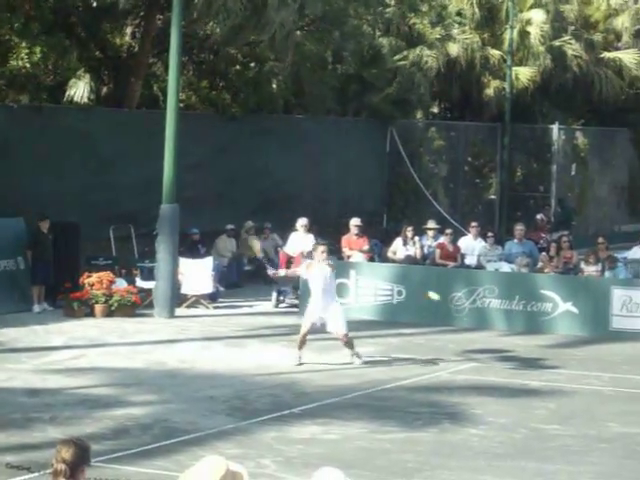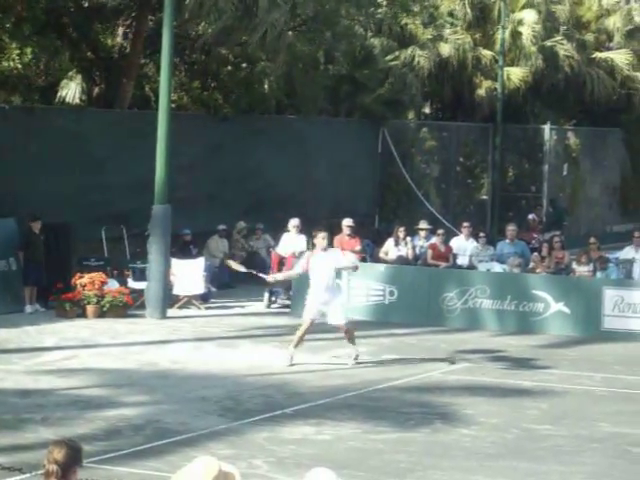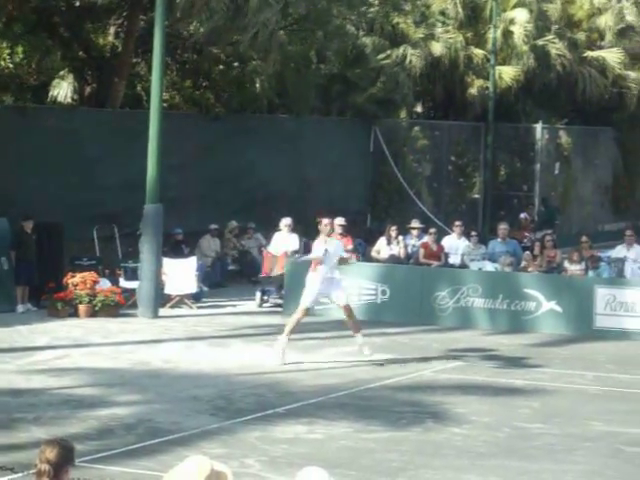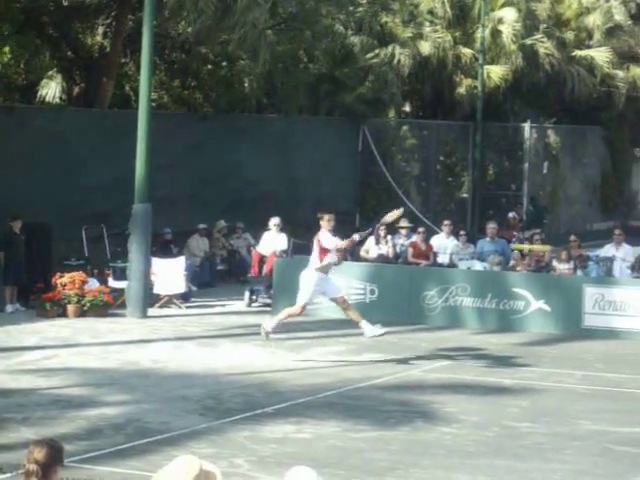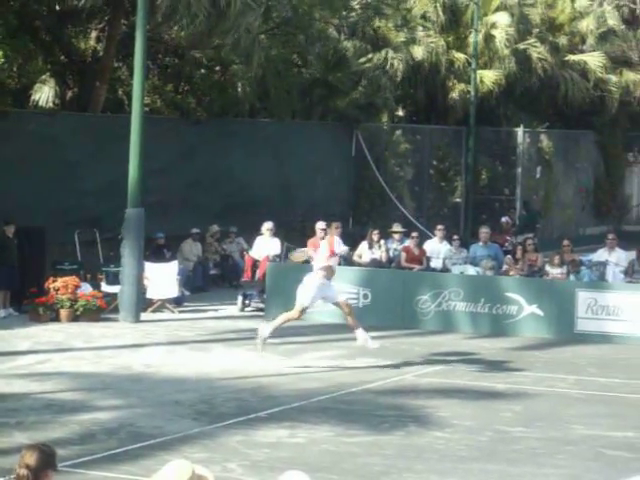
dt=0.1s
person 1, frame 1
left shoulder: (328, 265)
right shoulder: (307, 265)
left elbow: (332, 267)
right elbow: (296, 272)
left wrist: (327, 264)
right wrist: (283, 272)
left hip: (332, 306)
right hip: (315, 305)
left knee: (343, 336)
right knee: (304, 331)
left ankle: (354, 353)
right ankle: (298, 355)
person 1, frame 2
left shoulder: (335, 253)
right shoulder: (308, 257)
left elbow: (354, 265)
right elbow: (294, 273)
right wrist: (277, 277)
left hip: (333, 297)
right hip: (316, 297)
left knee: (345, 328)
right knee: (305, 327)
left ankle: (354, 350)
right ankle: (291, 352)
person 1, frame 3
left shoulder: (337, 243)
right shoulder: (319, 243)
left elbow: (343, 259)
right elbow: (316, 259)
left wrist: (344, 257)
left hip: (332, 280)
right hip: (317, 282)
left knee: (348, 310)
right knee: (302, 312)
left ankle: (359, 340)
right ankle: (283, 340)
person 1, frame 4
left shoulder: (330, 236)
right shoulder: (323, 235)
right elbow: (342, 246)
right wrist: (356, 237)
left hip: (323, 277)
right hip: (312, 276)
left knee: (344, 304)
right knee: (298, 310)
left ankle: (367, 328)
right ankle: (270, 324)
person 1, frame 5
left shoulder: (325, 243)
right shoulder: (334, 239)
right elbow: (344, 252)
left hip: (325, 283)
right hip: (316, 282)
left knee: (347, 308)
right knee: (297, 313)
left ankle: (362, 337)
right ankle: (266, 330)
